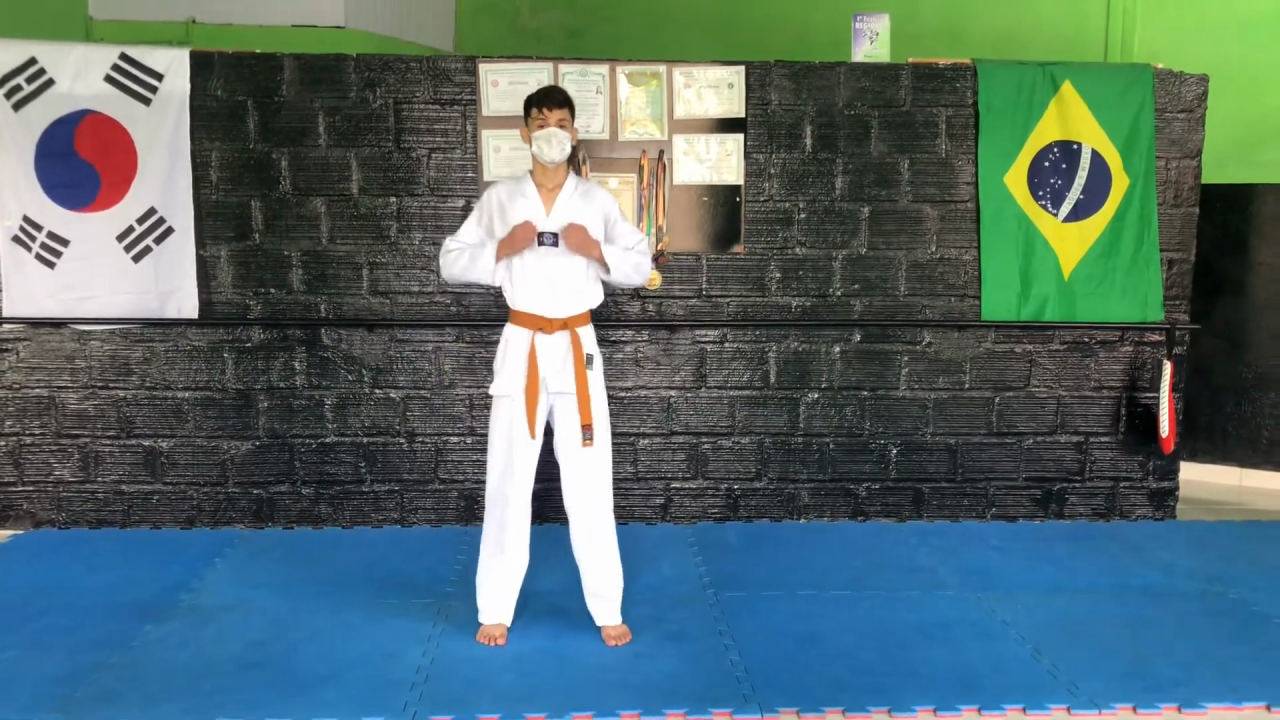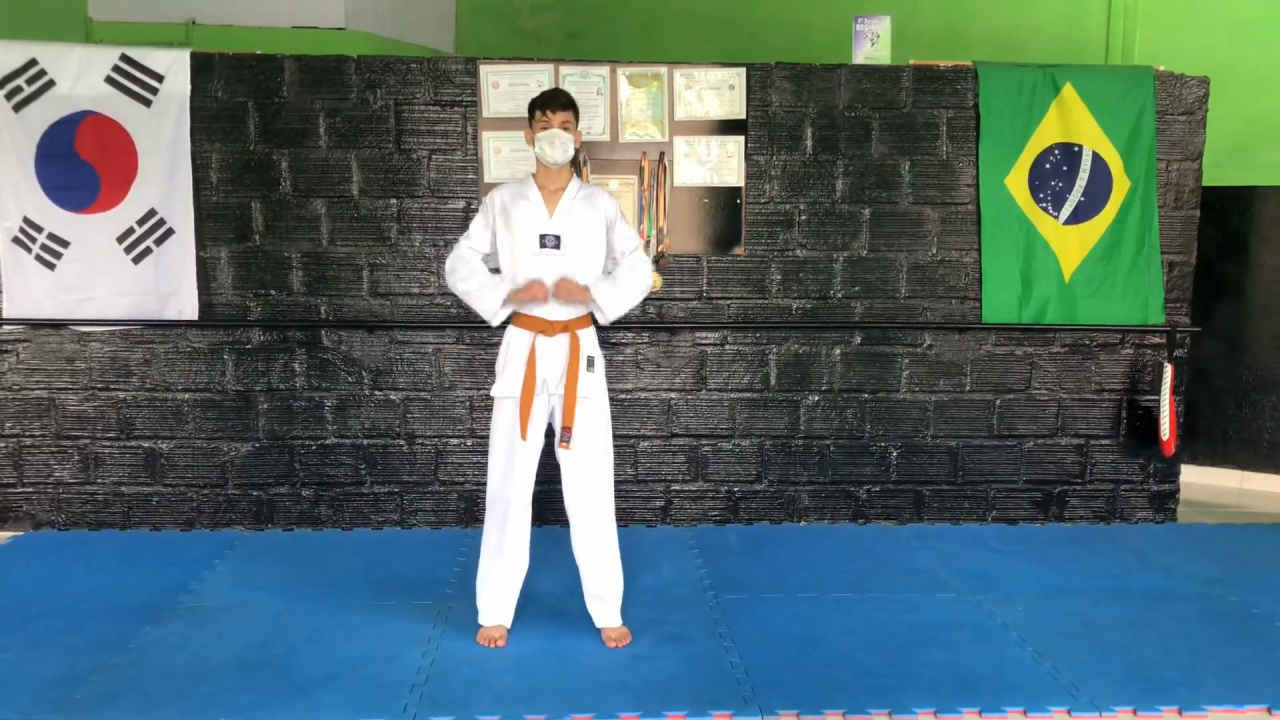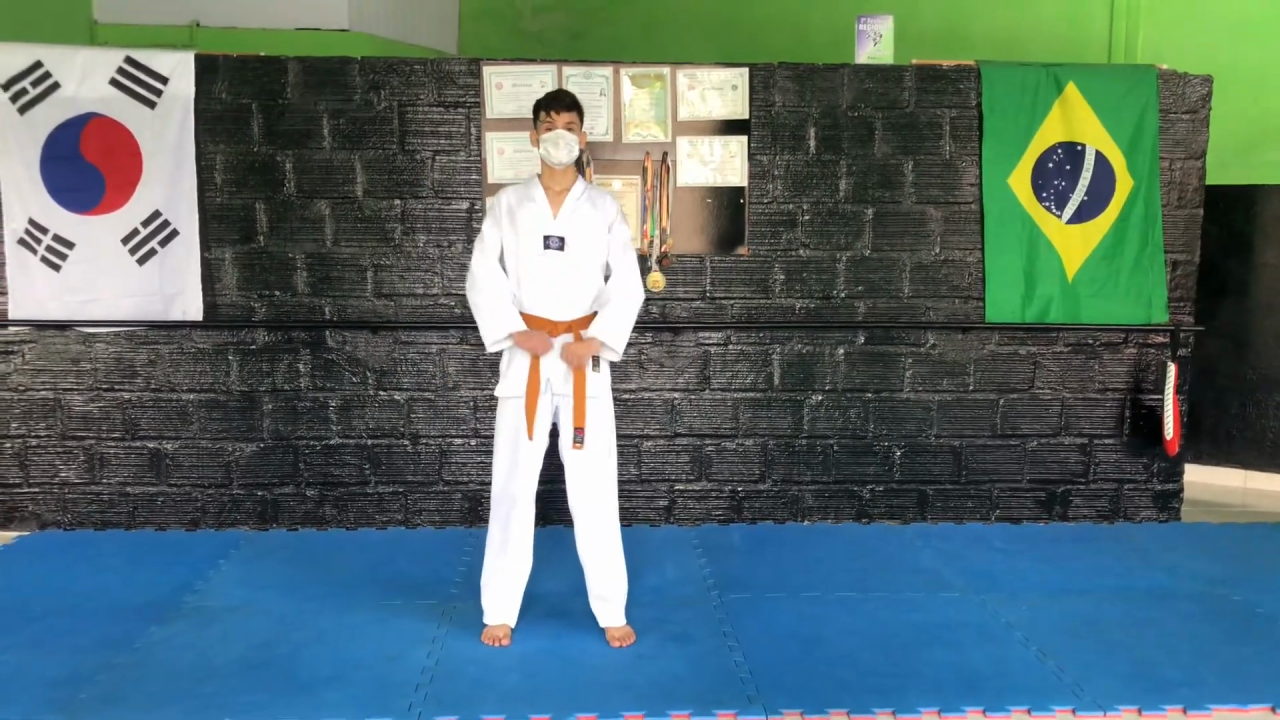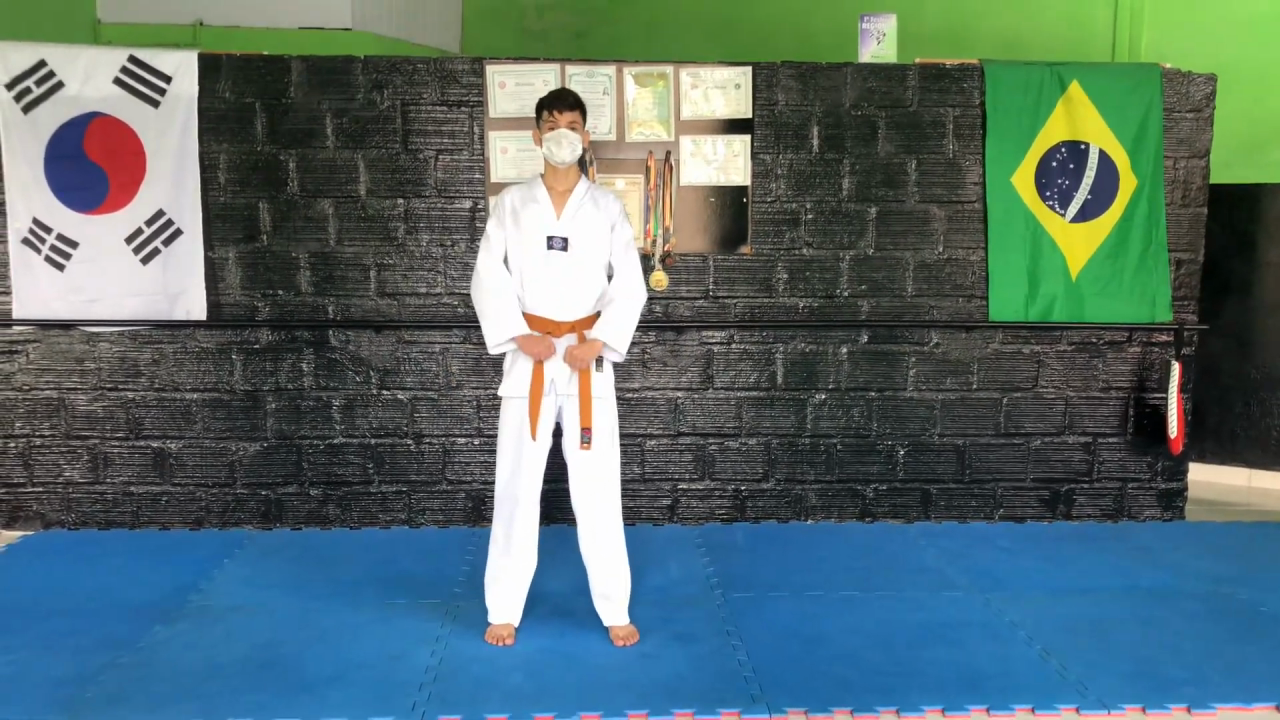
dt=0.3s
person 1, frame 1
left shoulder: (597, 200)
right shoulder: (499, 197)
left elbow: (640, 264)
right elbow: (451, 261)
left wrist: (598, 251)
right wrist: (502, 249)
left hip: (578, 348)
right hip: (522, 348)
left knee: (590, 482)
right knee: (509, 481)
left ankle: (607, 609)
right ankle: (496, 609)
person 1, frame 2
left shoulder: (600, 204)
right shoulder: (502, 201)
left elbow: (638, 271)
right elbow: (459, 266)
left wrist: (592, 292)
right wrist: (509, 292)
left hip: (579, 350)
right hip: (523, 351)
left knee: (590, 484)
right knee: (509, 482)
left ankle: (607, 611)
right ankle: (495, 610)
person 1, frame 3
left shoulder: (603, 206)
right shoulder: (508, 202)
left elbow: (627, 283)
right elbow: (483, 277)
left wrist: (597, 340)
right wrist: (515, 333)
left hip: (585, 352)
right hip: (525, 352)
left knee: (594, 485)
right knee: (513, 483)
left ankle: (611, 610)
right ankle: (500, 610)
person 1, frame 4
left shoulder: (606, 206)
right shoulder: (512, 202)
left elbow: (629, 284)
right elbow: (488, 278)
left wrist: (600, 341)
right wrist: (519, 337)
left hip: (588, 353)
right hip: (529, 353)
left knee: (598, 484)
right knee: (517, 483)
left ankle: (615, 610)
right ankle: (504, 609)
